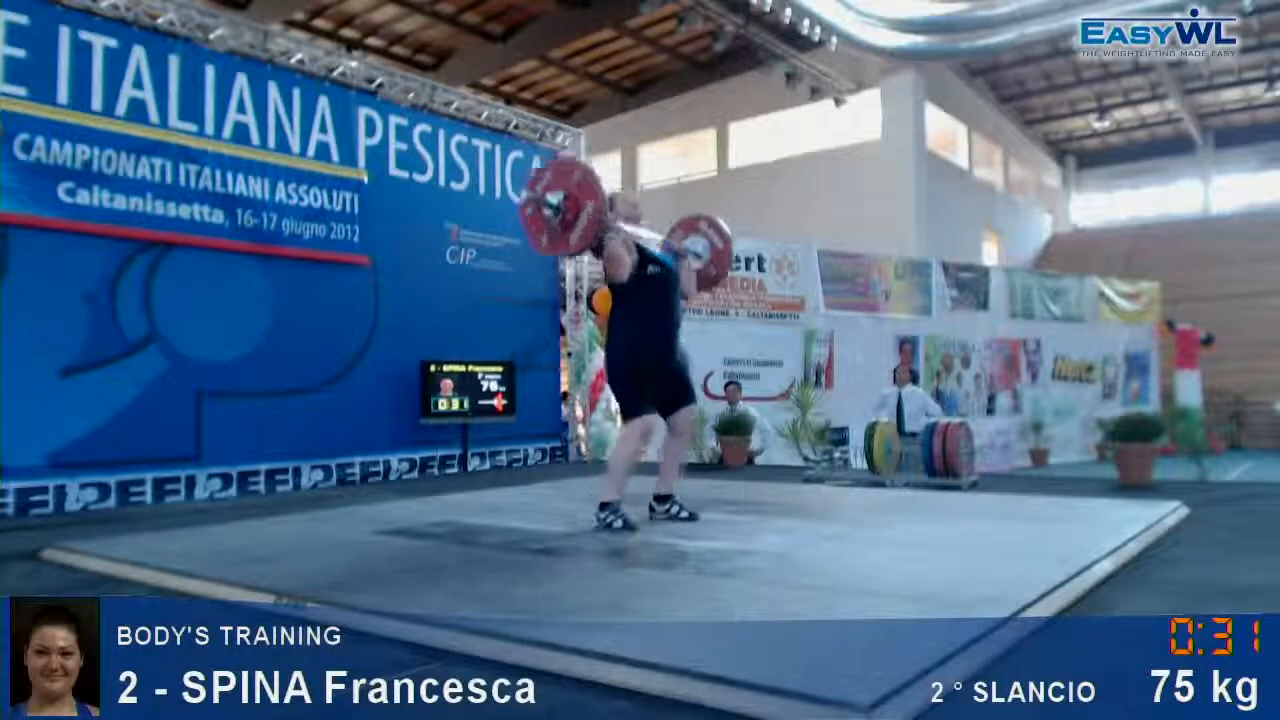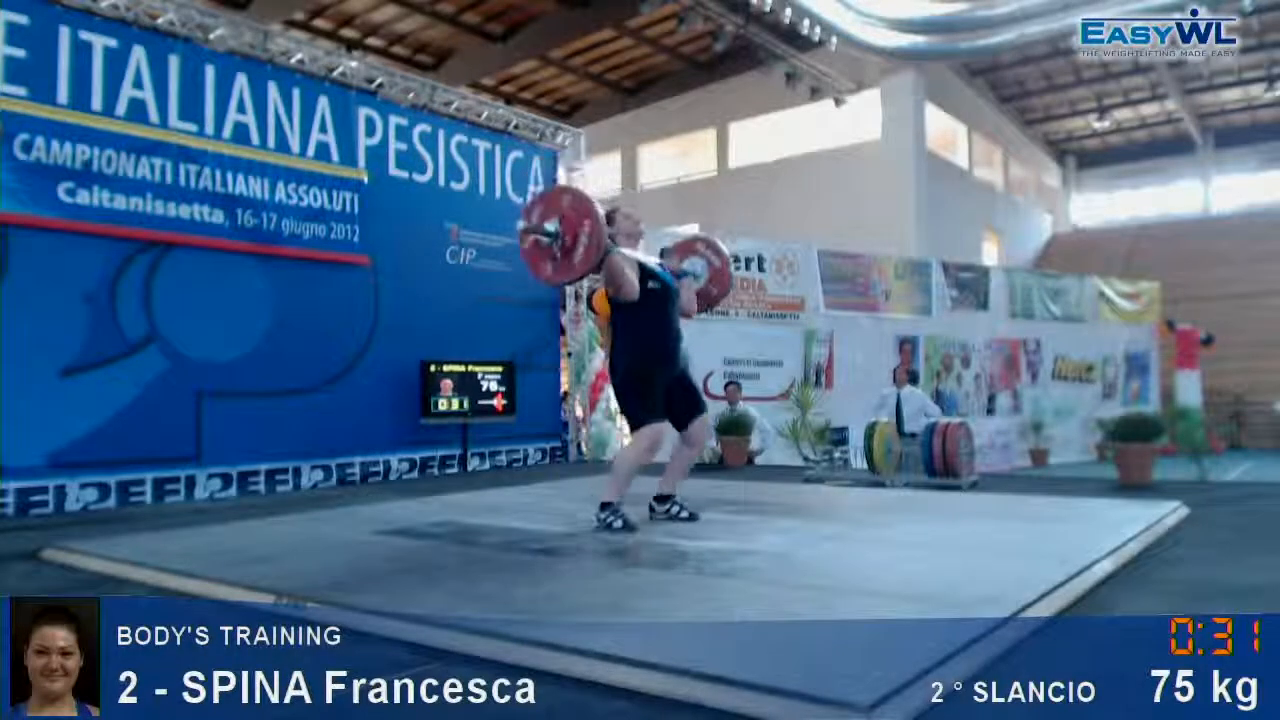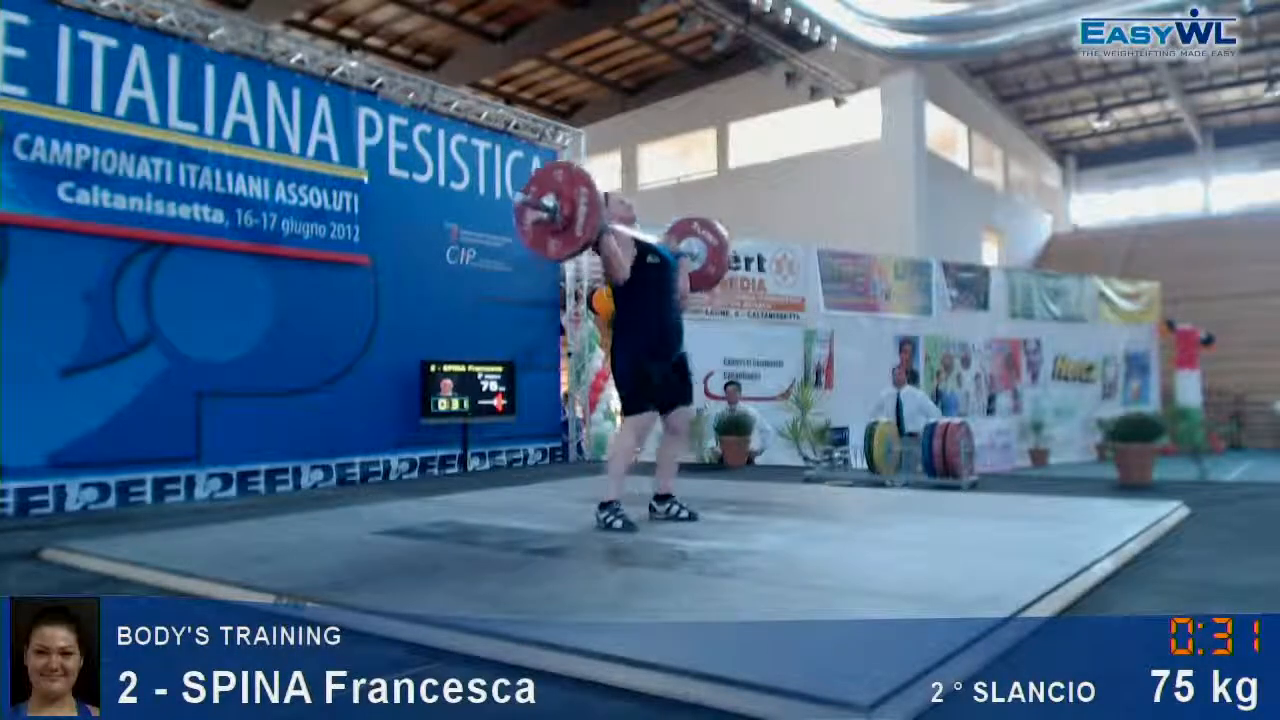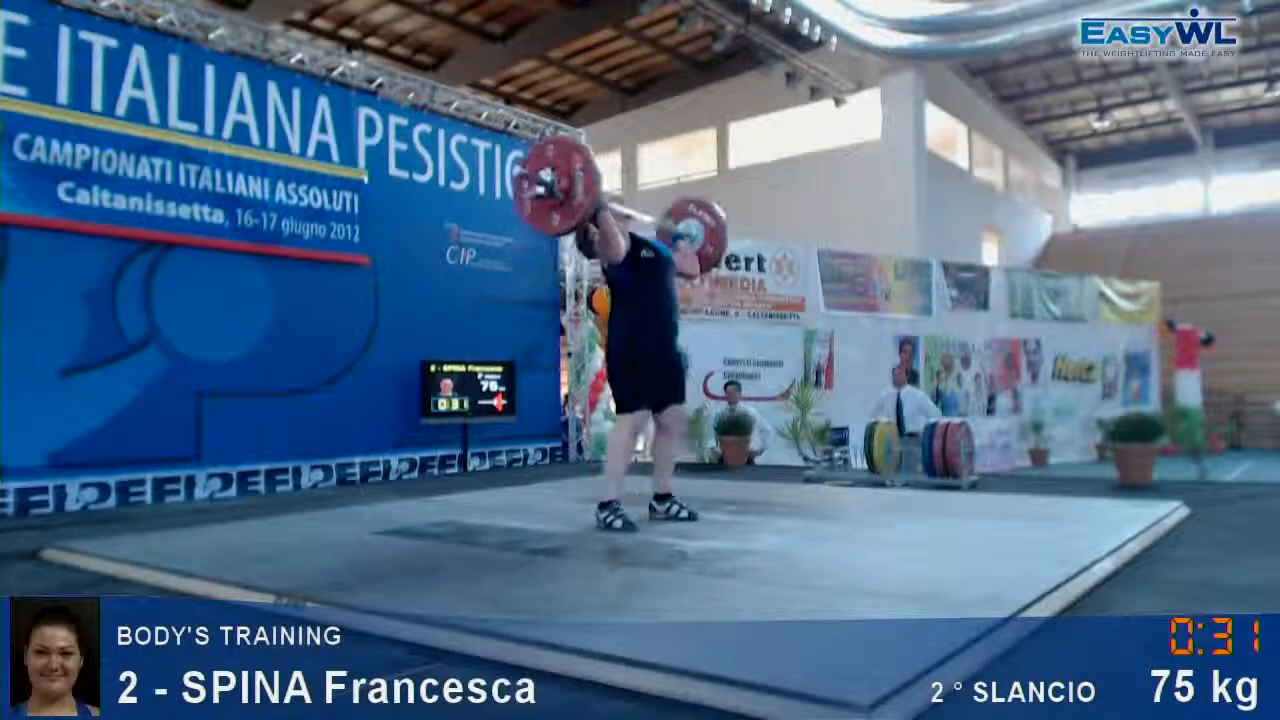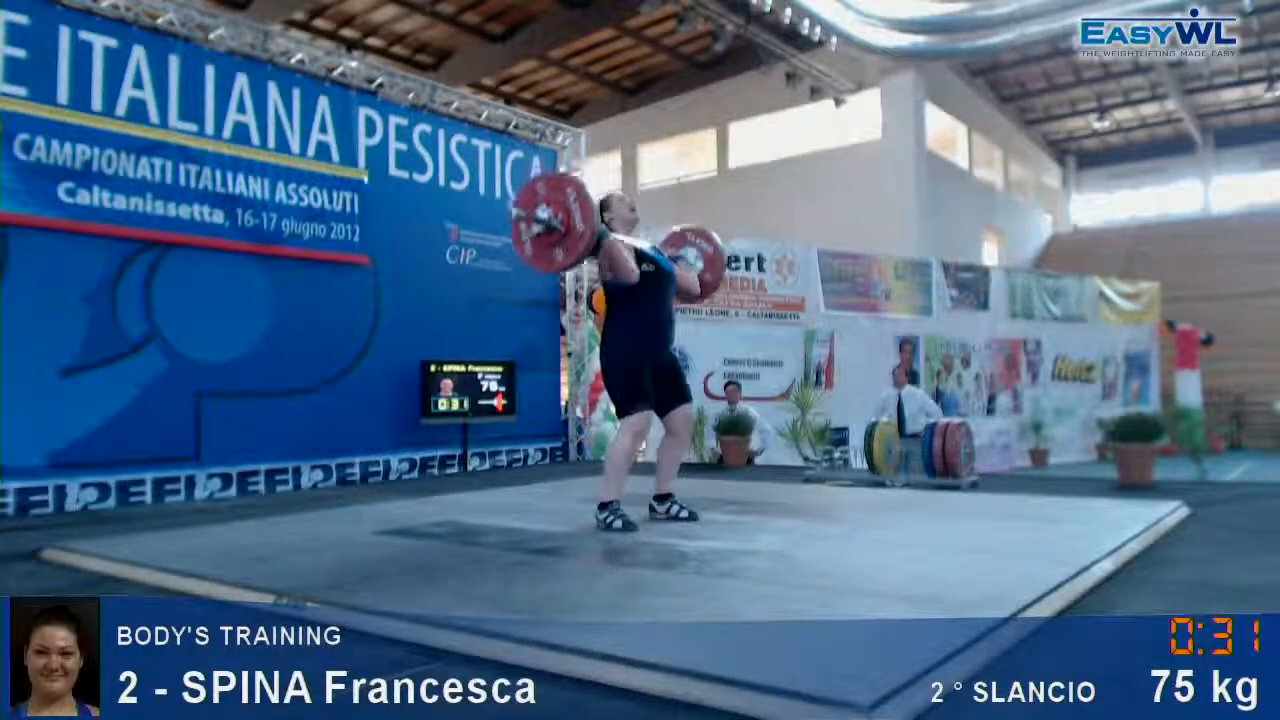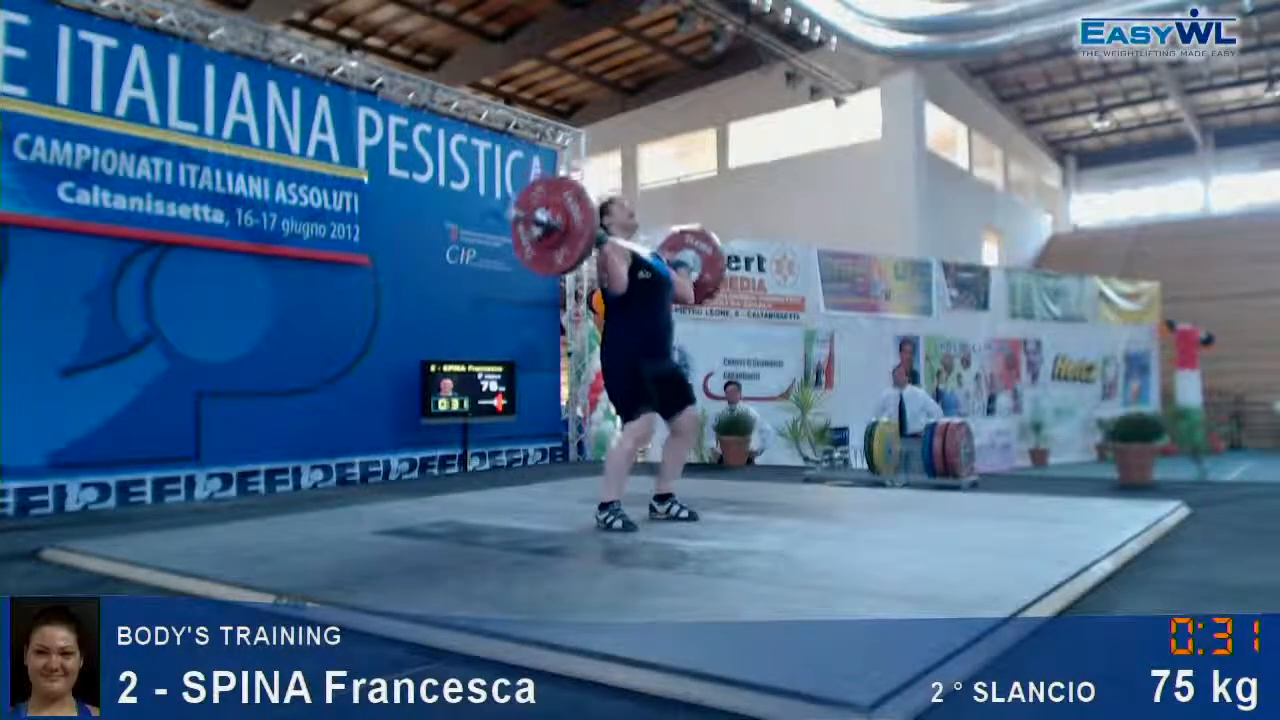
dt=0.2s
person 1, frame 1
left shoulder: (656, 253)
right shoulder: (617, 246)
left elbow: (688, 289)
right elbow: (619, 273)
left wrist: (683, 255)
right wrist: (609, 230)
left hip: (667, 355)
right hip: (630, 355)
left knee: (684, 424)
right knee: (641, 427)
left ankle: (662, 500)
right ankle: (608, 507)
person 1, frame 2
left shoulder: (656, 266)
right shoulder: (620, 262)
left elbow: (688, 308)
right elbow: (629, 292)
left wrist: (683, 275)
right wrist: (608, 252)
left hip: (671, 365)
right hip: (635, 366)
left knee: (699, 433)
right knee: (651, 435)
left ankle: (663, 500)
right ankle: (608, 507)
person 1, frame 3
left shoulder: (655, 247)
right shoulder: (618, 243)
left elbow: (681, 291)
right elbow: (619, 273)
left wrist: (678, 254)
right wrist: (605, 234)
left hip: (670, 350)
right hip: (636, 349)
left knee: (679, 424)
right knee: (638, 423)
left ankle: (662, 499)
right ankle: (608, 506)
person 1, frame 4
left shoulder: (651, 241)
right shoulder: (613, 236)
left elbow: (690, 268)
right elbow: (616, 252)
left wrist: (677, 236)
right wrist: (598, 213)
left hip: (664, 347)
right hip: (631, 346)
left knee: (674, 420)
right knee: (633, 420)
left ankle: (662, 499)
right ankle: (608, 506)
person 1, frame 5
left shoulder: (653, 253)
right shoulder: (615, 247)
left elbow: (692, 288)
right elbow: (628, 273)
left wrist: (676, 259)
right wrist: (604, 236)
left hip: (658, 354)
right hip: (625, 353)
left knee: (682, 422)
right knee: (636, 424)
left ankle: (662, 499)
right ankle: (607, 506)
person 1, frame 6
left shoulder: (652, 258)
right shoulder: (613, 252)
left elbow: (687, 296)
right elbow: (617, 285)
left wrist: (676, 264)
right wrist: (602, 243)
left hip: (660, 358)
right hip: (626, 357)
left knee: (687, 422)
right knee: (641, 428)
left ankle: (663, 500)
right ankle: (608, 507)
